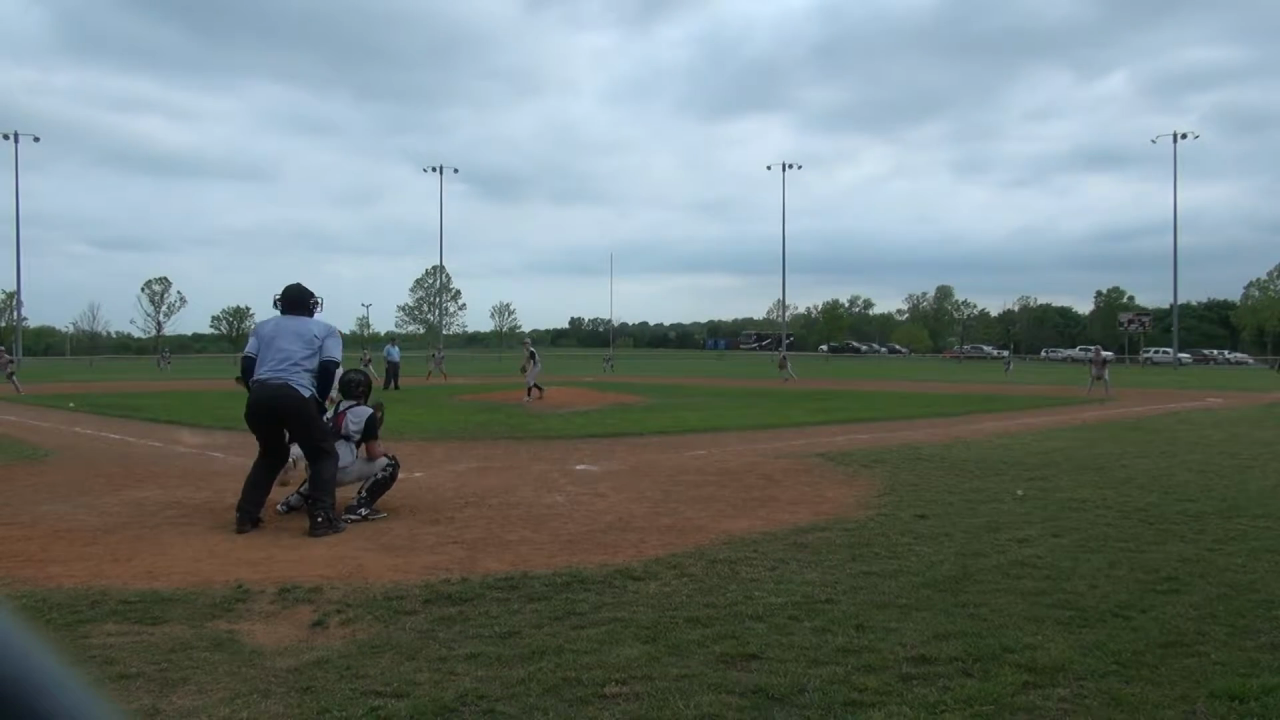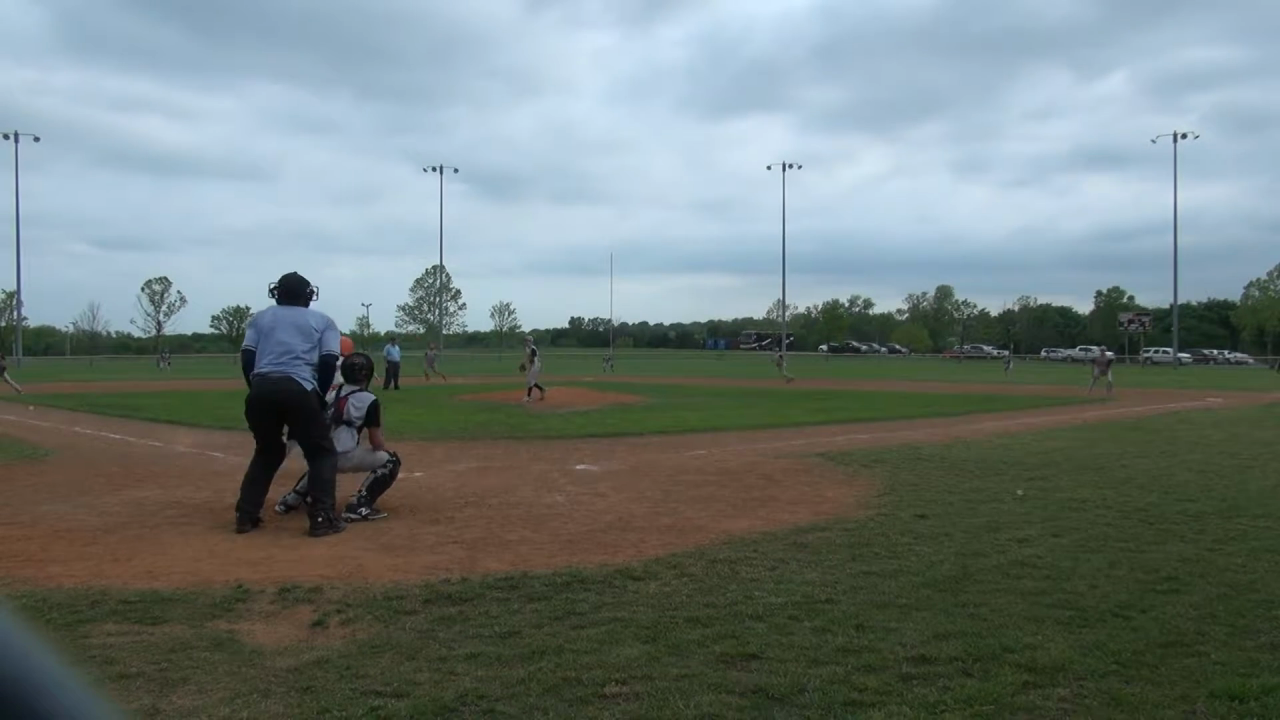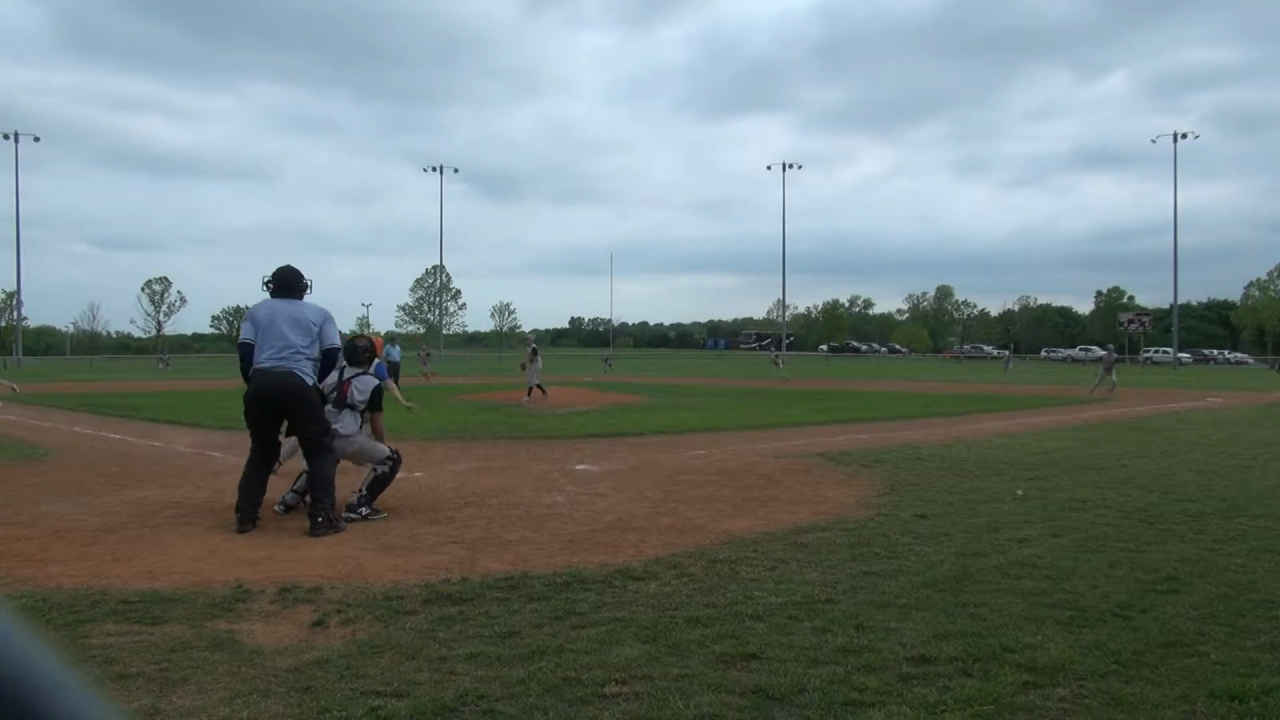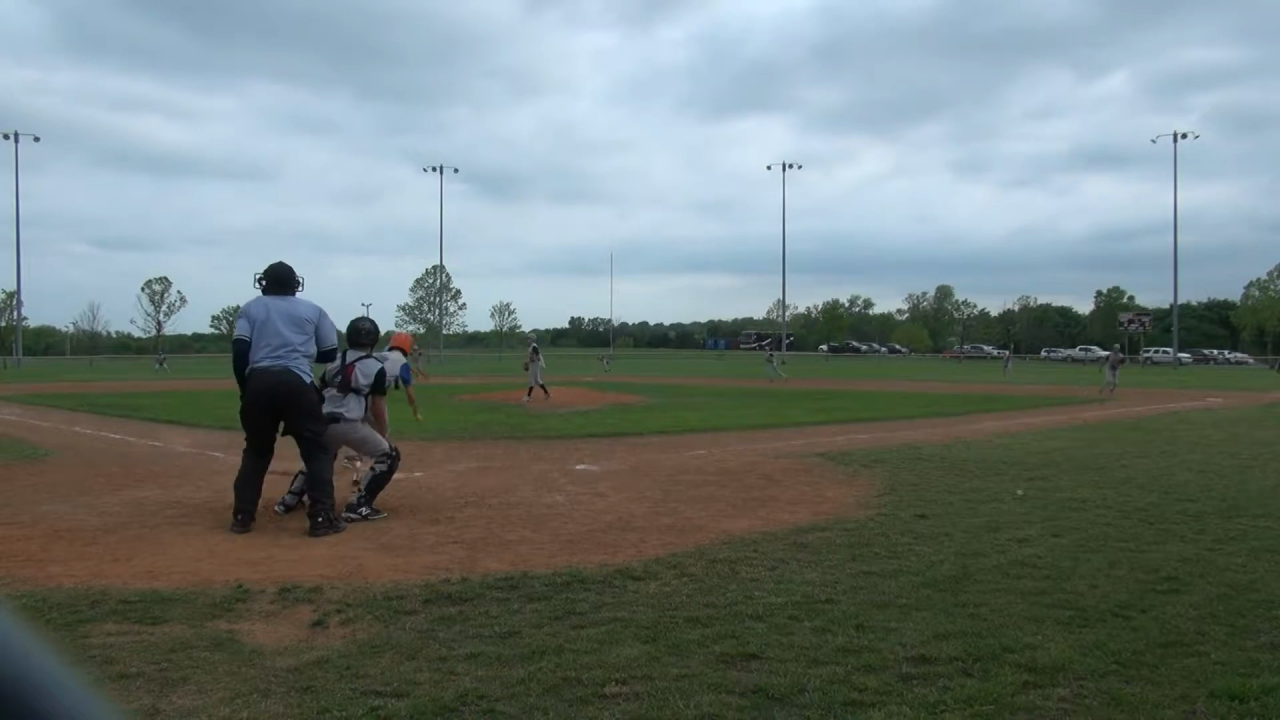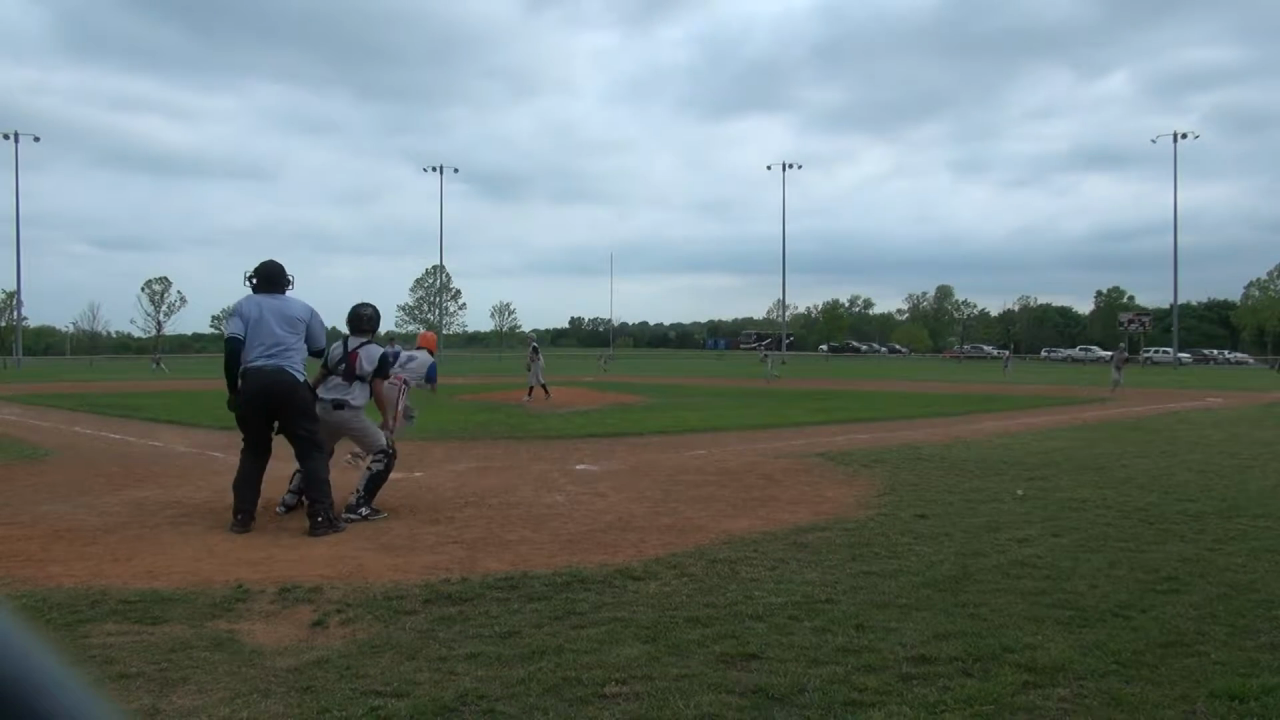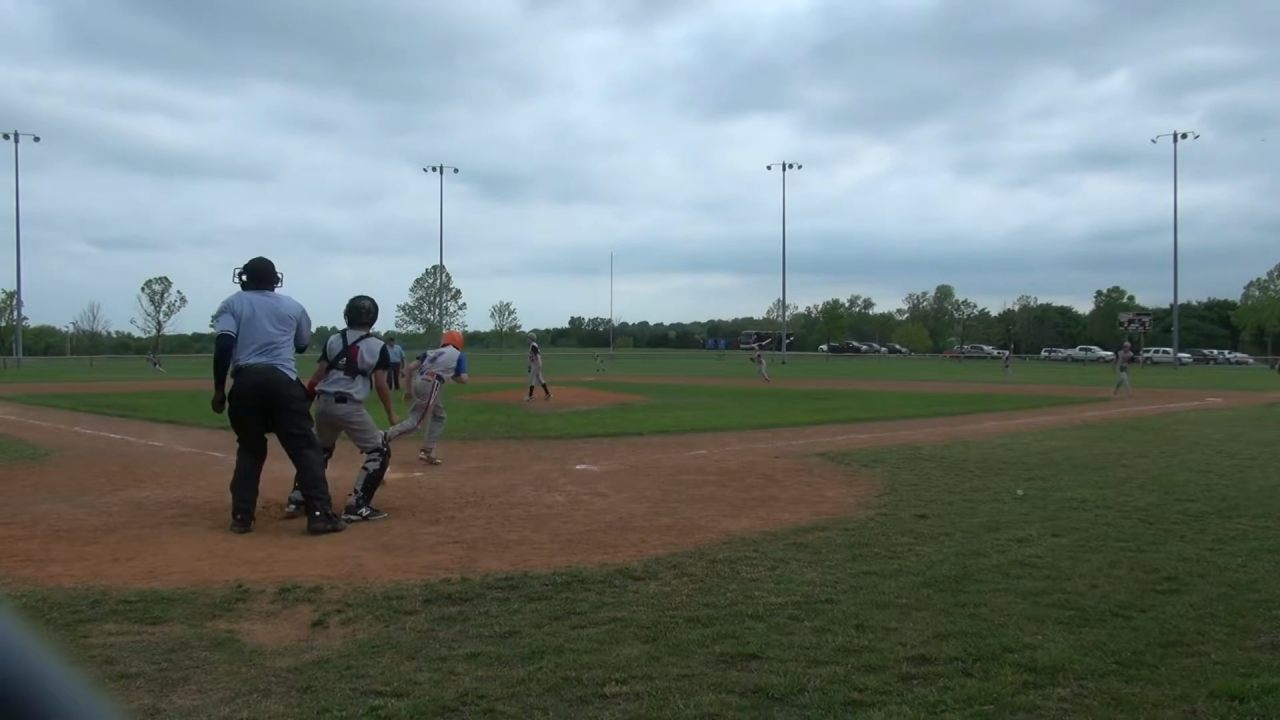
dt=0.1s
person 1, frame 1
left shoulder: (263, 326)
right shoulder: (326, 329)
left elbow: (247, 367)
right elbow: (327, 368)
right wrist: (318, 402)
left hip: (261, 396)
right hip: (297, 396)
left knee: (270, 454)
right knee: (323, 455)
left ankle: (245, 516)
right ankle: (321, 518)
person 1, frame 2
left shoulder: (260, 317)
right shoulder: (323, 321)
left elbow: (247, 360)
right elbow: (328, 362)
right wrist: (319, 396)
left hip: (261, 390)
right hip: (299, 390)
left knee: (267, 451)
right knee: (322, 453)
left ankle: (245, 515)
right ankle: (321, 517)
person 1, frame 3
left shoulder: (256, 310)
right shoulder: (319, 314)
left elbow: (245, 352)
right elbow: (331, 357)
left wrist: (253, 387)
right wrist: (317, 383)
left hip: (262, 384)
right hip: (299, 384)
left knee: (262, 450)
right knee: (320, 450)
left ankle: (245, 516)
right ankle: (322, 517)
person 1, frame 4
left shoulder: (250, 308)
right shoulder: (313, 310)
left elbow: (240, 350)
right elbow: (329, 354)
left wrist: (245, 388)
left hip: (258, 383)
right hip: (297, 383)
left knee: (256, 450)
right knee: (316, 450)
left ankle: (243, 516)
right ankle: (322, 517)
person 1, frame 5
left shoulder: (241, 306)
right shoulder: (303, 309)
left elbow: (232, 348)
right elbow: (318, 350)
left wrist: (232, 389)
left hip: (253, 382)
right hip: (291, 381)
left knee: (254, 450)
right knee: (311, 450)
left ankle: (243, 516)
right ankle: (322, 517)
person 1, frame 6
left shoulder: (232, 304)
right shoulder: (293, 306)
left elbow: (223, 345)
right elbow: (302, 345)
left wrist: (219, 388)
left hip: (245, 381)
right hip: (283, 380)
left knee: (250, 450)
right knee: (304, 447)
left ankle: (241, 516)
right ankle: (319, 513)
person 2, frame 1
left shoulder: (333, 411)
right shoulder: (367, 413)
right elbow: (373, 454)
right wrist: (382, 451)
right hip: (341, 472)
right knee: (389, 464)
left ankle: (294, 501)
right ankle: (359, 507)
person 2, frame 2
left shoulder: (332, 394)
right shoulder: (370, 400)
right elbow: (376, 443)
right wrist: (383, 446)
right hip: (340, 457)
right knee: (390, 461)
left ankle: (292, 499)
right ankle: (360, 505)
person 2, frame 3
left shoulder: (333, 376)
right shoulder: (373, 384)
right elbow: (376, 424)
right wrist: (381, 444)
right hip: (345, 439)
right knee: (391, 458)
left ankle: (291, 500)
right ankle: (359, 506)
person 2, frame 4
left shoulder: (336, 361)
right shoulder: (376, 368)
right elbow: (378, 408)
right wrist: (383, 434)
right hip: (347, 424)
right knee: (388, 455)
left ankle: (290, 500)
right ankle: (359, 506)
person 2, frame 5
left shoulder: (335, 347)
right shoulder: (379, 353)
left elbow: (317, 380)
right elbow: (379, 392)
right wrist: (387, 420)
left hip: (323, 409)
right hip: (350, 412)
right knee: (386, 452)
left ankle: (290, 501)
right ankle: (357, 506)
person 2, frame 6
left shoulder: (333, 340)
right shoulder: (378, 346)
left elbow: (318, 375)
right elbow: (381, 384)
right wrist: (391, 413)
left hip: (324, 403)
right hip: (350, 406)
left knee: (320, 450)
right knee: (378, 451)
left ankle: (297, 499)
right ankle: (357, 506)
